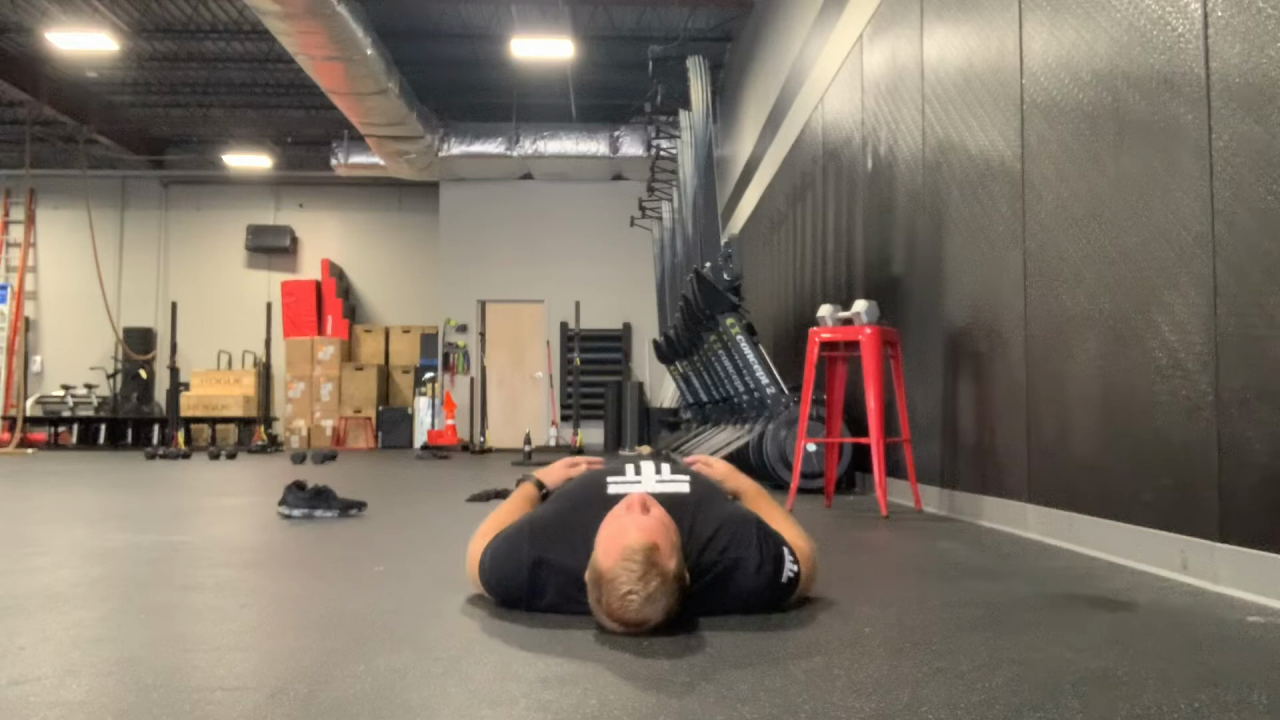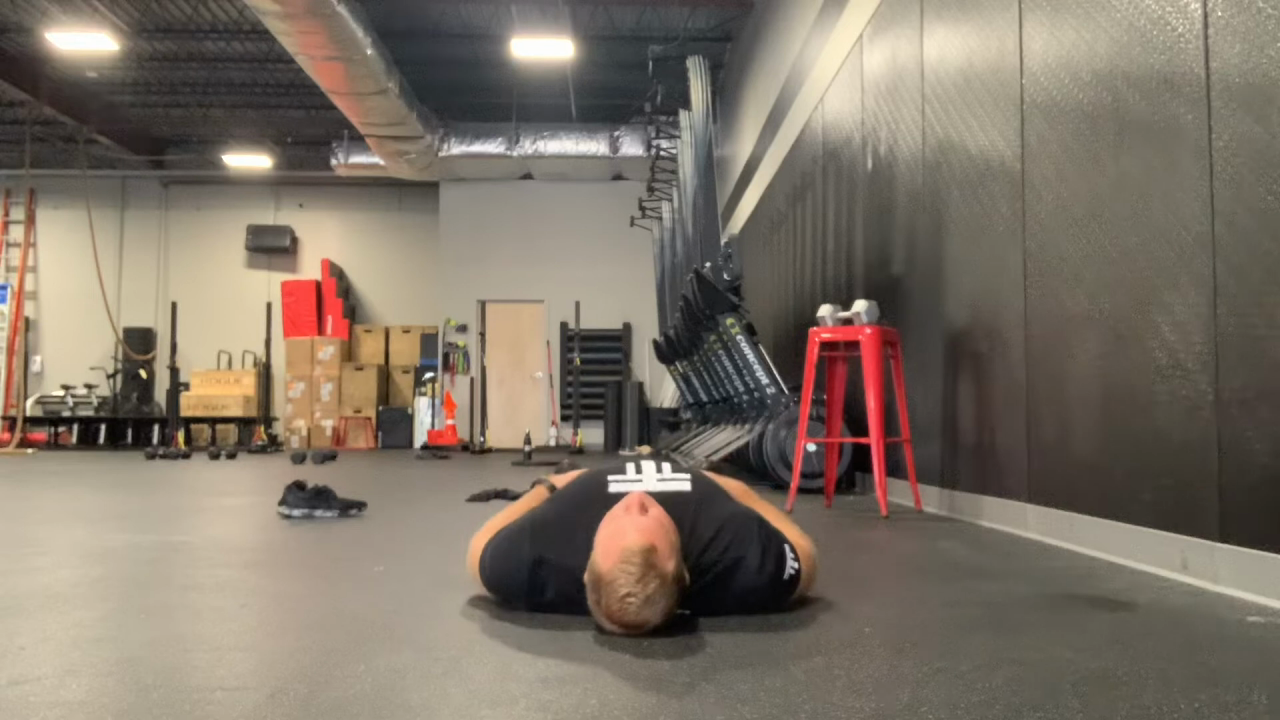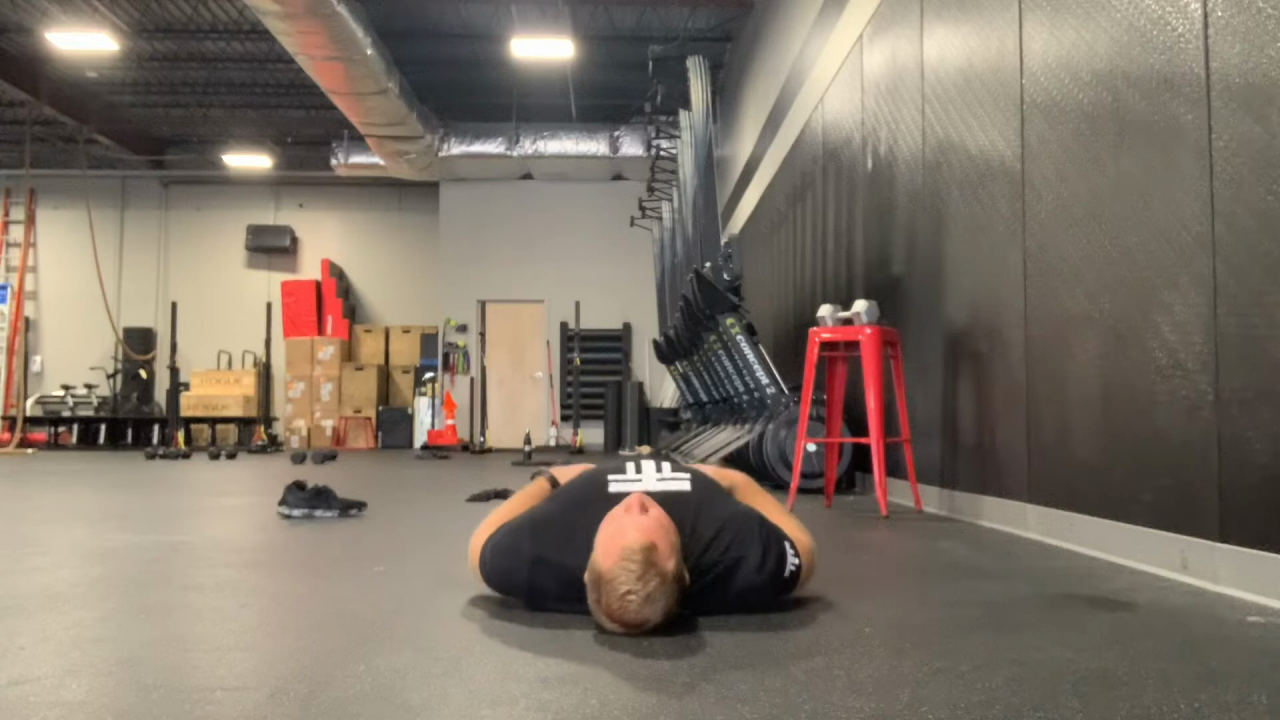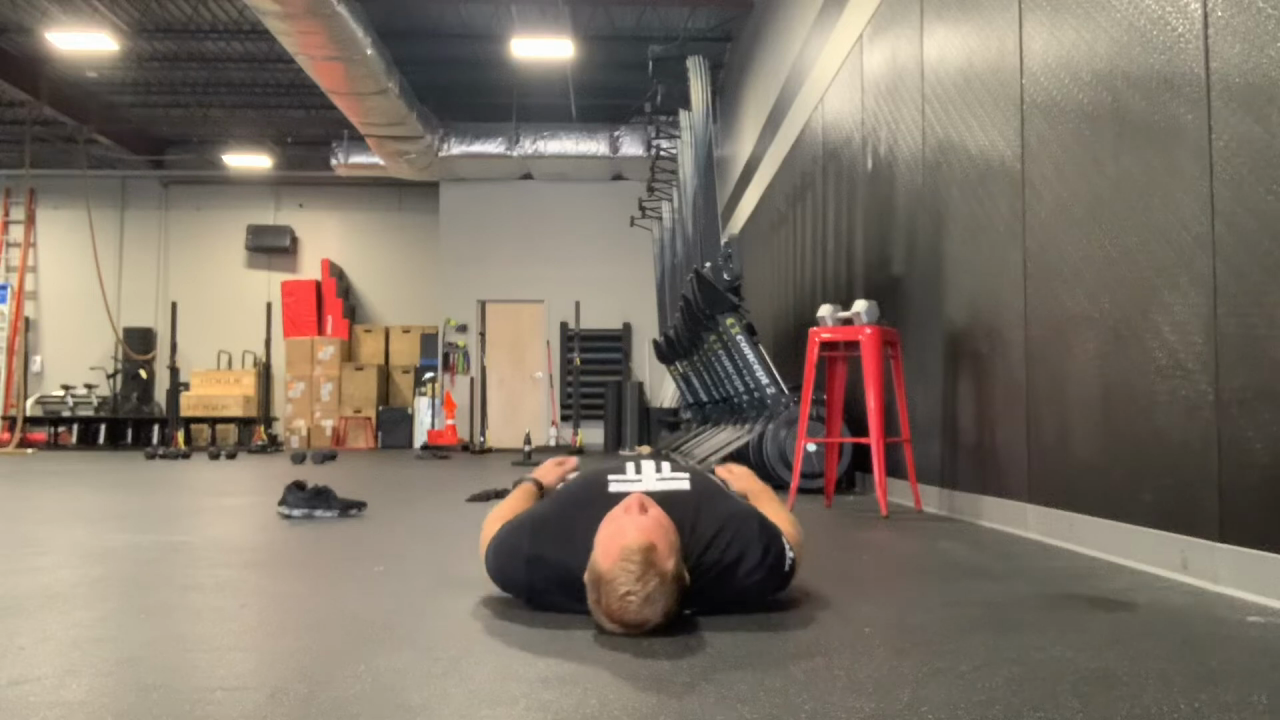
dt=0.2s
person 1, frame 1
left shoulder: (534, 555)
right shoulder: (746, 557)
left elbow: (478, 561)
right elbow: (803, 565)
left wrist: (534, 485)
right wrist: (746, 487)
person 1, frame 2
left shoulder: (534, 554)
right shoulder: (747, 559)
left elbow: (479, 558)
right elbow: (804, 563)
left wrist: (546, 488)
right wrist: (737, 490)
person 1, frame 3
left shoulder: (532, 552)
right shoulder: (749, 555)
left elbow: (480, 552)
right elbow: (802, 555)
left wrist: (546, 481)
right wrist: (739, 482)
person 1, frame 4
left shoulder: (530, 551)
right shoulder: (749, 550)
left elbow: (493, 541)
right elbow: (788, 543)
left wrist: (534, 483)
right wrist: (753, 487)
